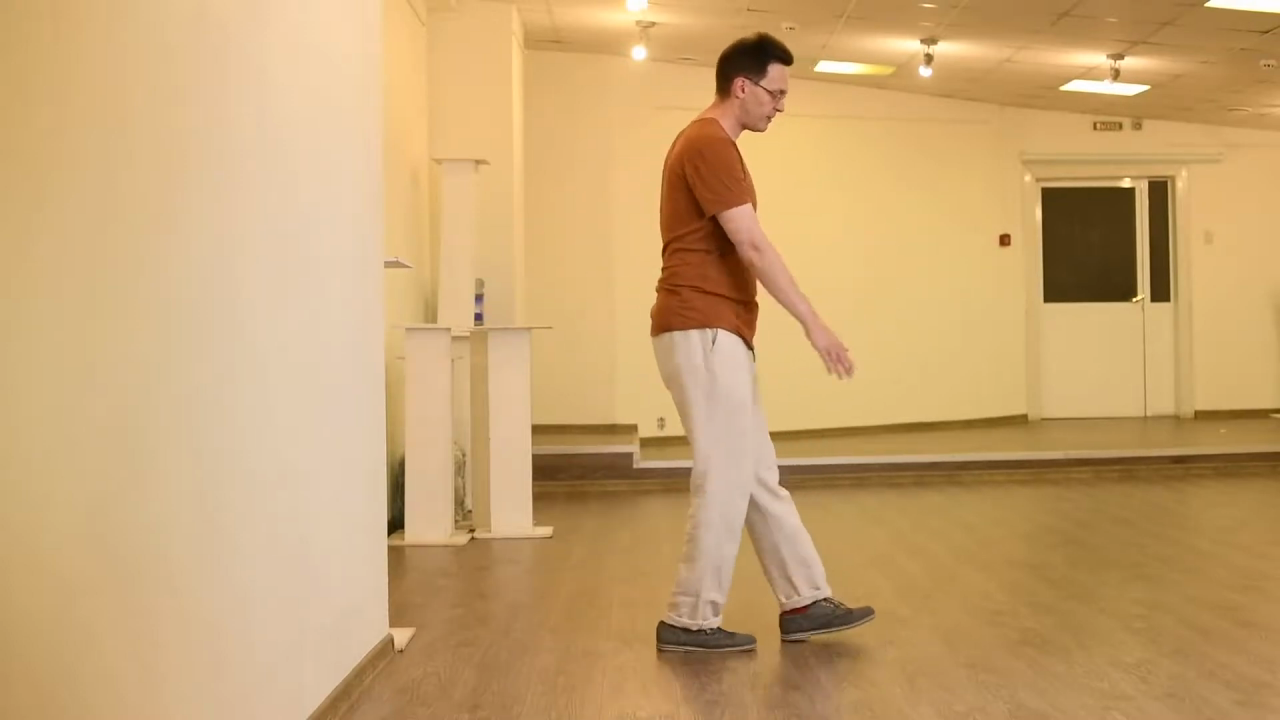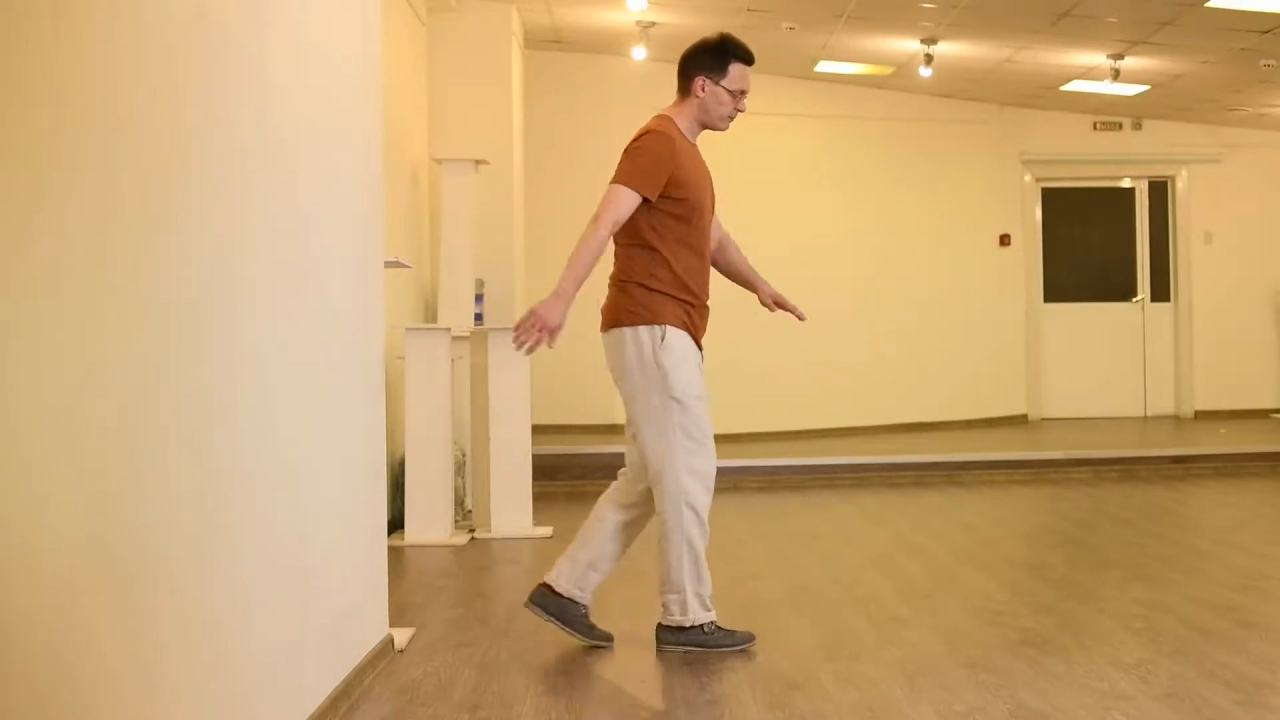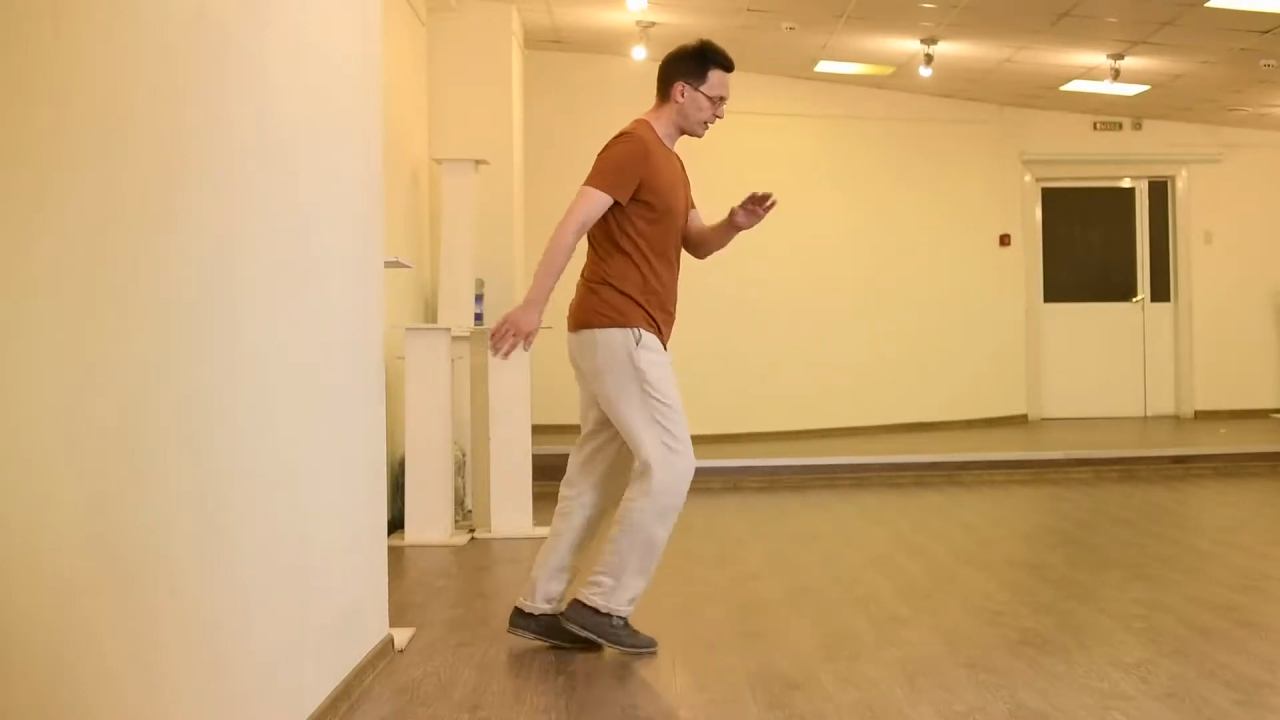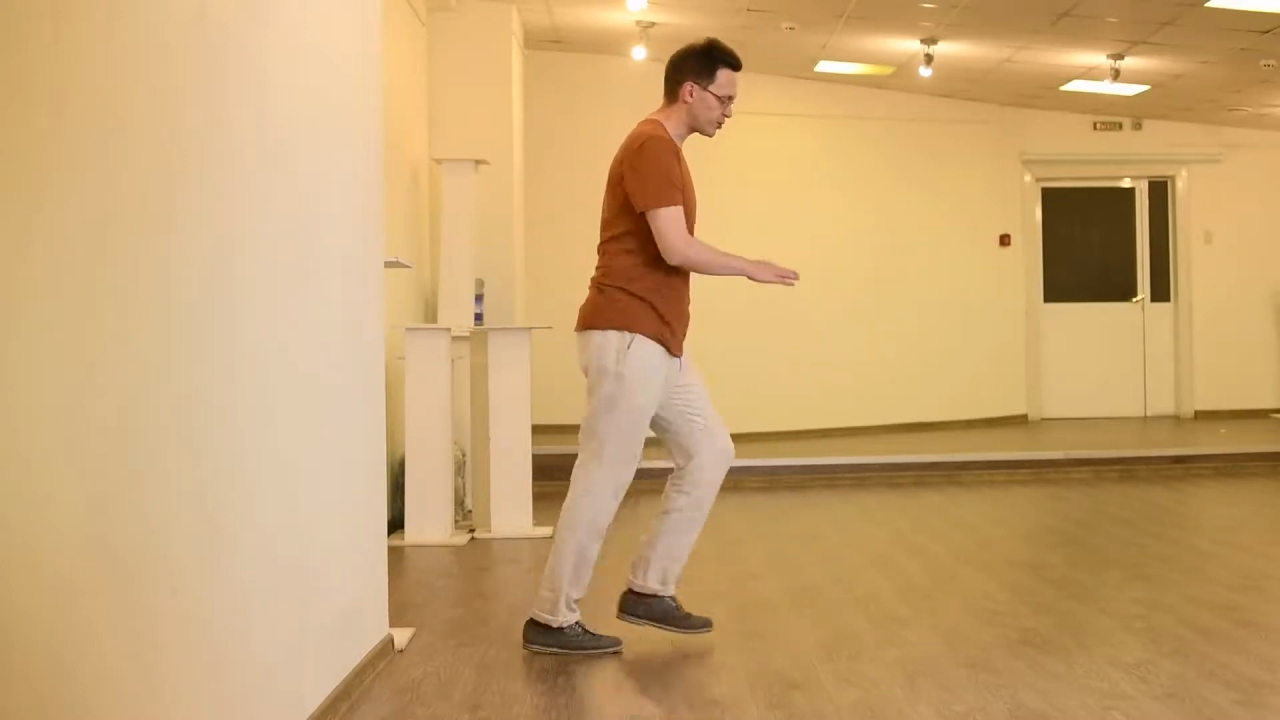
dt=0.3s
person 1, frame 1
left shoulder: (705, 142)
right shoulder: (710, 145)
right elbow: (751, 248)
right wrist: (812, 322)
left hip: (710, 332)
right hip: (704, 333)
left knee: (756, 471)
right knee: (727, 475)
left ankle: (804, 600)
right ankle: (689, 619)
person 1, frame 2
left shoulder: (684, 152)
right shoulder: (657, 142)
left elbow: (714, 243)
right elbow: (608, 222)
left wrist: (761, 288)
right wrist: (561, 297)
left hip: (660, 332)
right hip: (650, 331)
left knee: (652, 472)
right knee: (686, 470)
left ankle: (565, 588)
right ankle: (685, 618)
person 1, frame 3
left shoulder: (667, 159)
right shoulder: (633, 145)
left elbow: (697, 243)
right elbow: (574, 224)
left wrist: (741, 222)
right wrist: (533, 302)
left hip: (620, 334)
right hip: (616, 332)
left knee: (596, 472)
right knee: (669, 462)
left ankle: (540, 606)
right ankle: (602, 601)
person 1, frame 4
left shoulder: (662, 150)
right shoulder: (652, 146)
right elbow: (675, 249)
right wrist: (749, 267)
left hip: (652, 342)
right hip: (628, 338)
left knee: (708, 451)
right knee: (604, 477)
left ankle: (649, 587)
right ankle: (551, 619)
